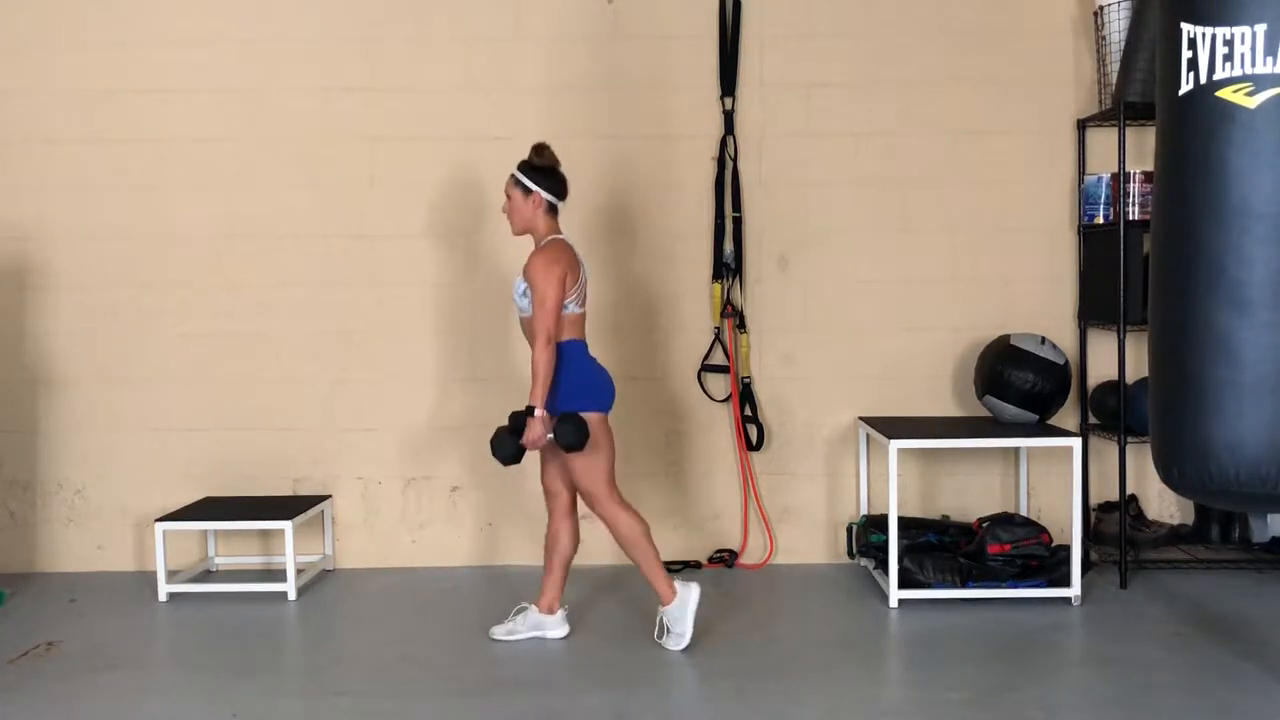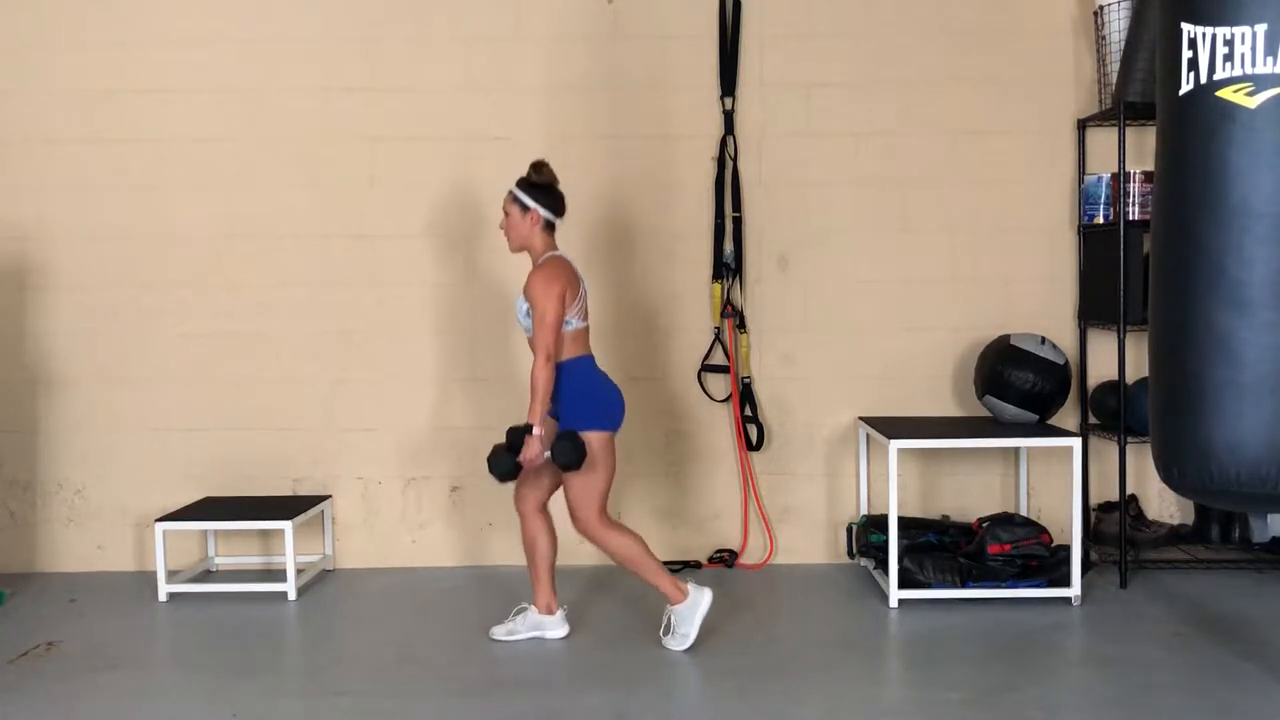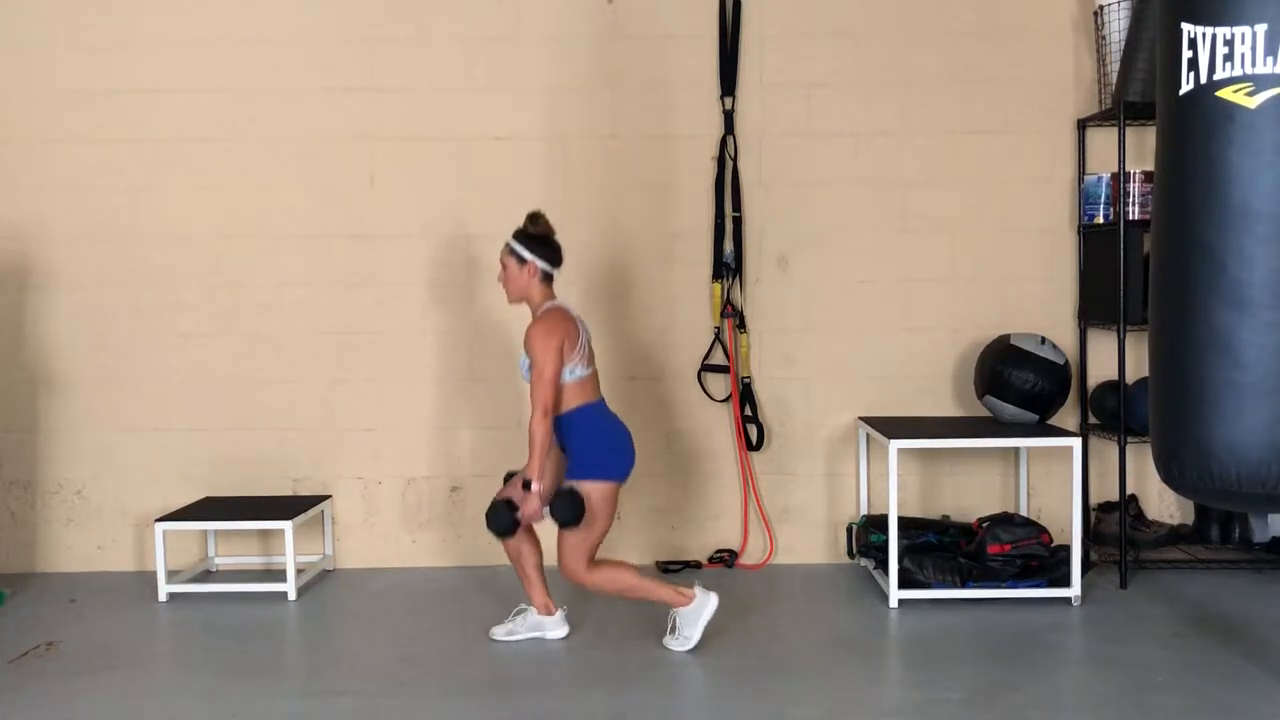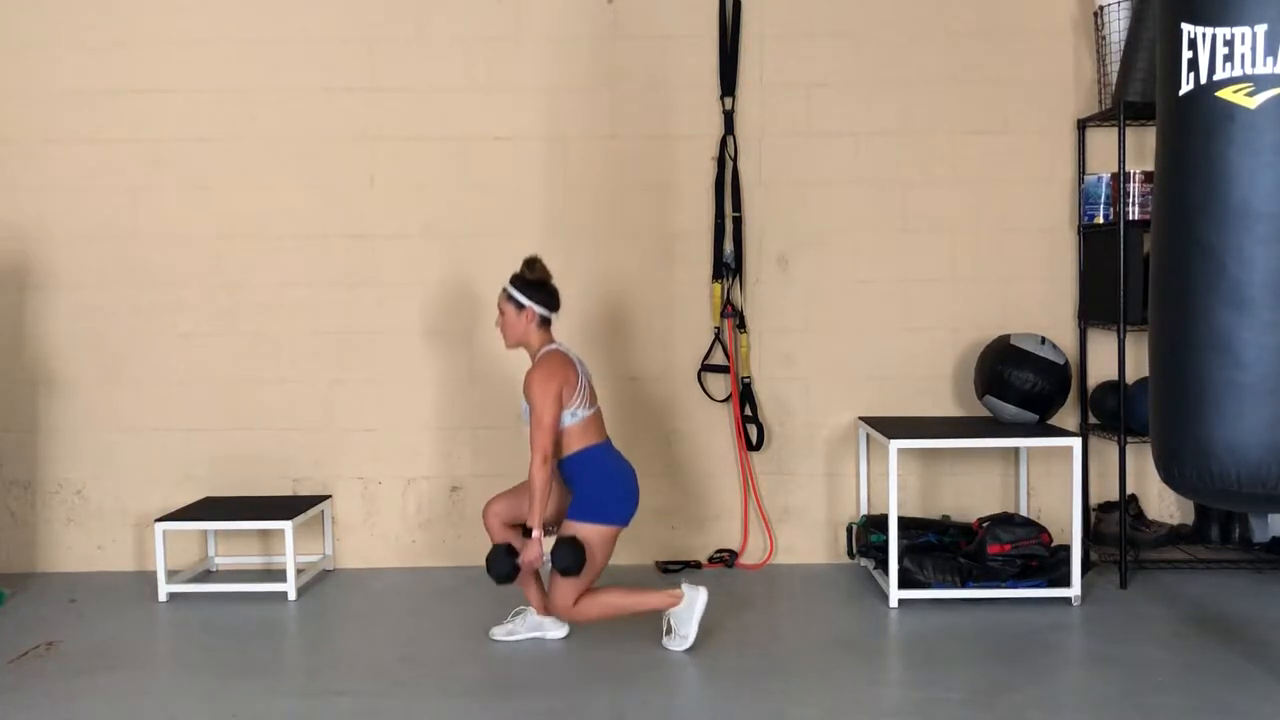
dt=0.2s
person 1, frame 1
left shoulder: (546, 257)
right shoulder: (557, 252)
left elbow: (546, 339)
left wrist: (536, 410)
right wrist: (545, 406)
left hip: (574, 384)
right hip: (570, 382)
left knee: (603, 499)
right knee: (559, 502)
left ankle: (673, 596)
right ankle: (547, 612)
person 1, frame 2
left shoulder: (545, 274)
right shoulder: (557, 268)
left elbow: (545, 357)
left wrist: (534, 429)
right wrist: (543, 423)
left hip: (582, 399)
right hip: (575, 398)
left knee: (591, 520)
right knee: (528, 499)
left ankle: (682, 597)
right ankle: (546, 612)
person 1, frame 3
left shoulder: (544, 327)
right shoulder: (559, 317)
left elbow: (542, 411)
left wrist: (534, 485)
right wrist: (532, 482)
left hip: (594, 445)
right hip: (584, 440)
left knee: (577, 567)
left ankle: (689, 601)
right ankle: (544, 613)
person 1, frame 4
left shoulder: (543, 373)
right shoulder: (559, 358)
left elbow: (542, 458)
left wrist: (535, 535)
right wrist: (536, 527)
left hip: (600, 486)
right hip: (590, 478)
left knee: (567, 603)
right knee: (496, 514)
left ankle: (679, 600)
right ankle: (541, 615)
